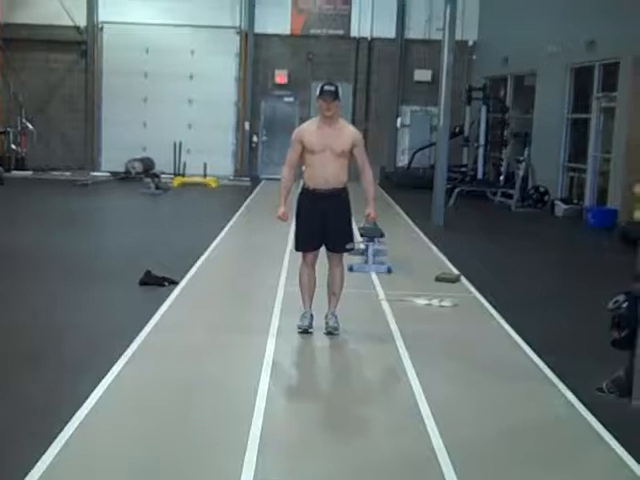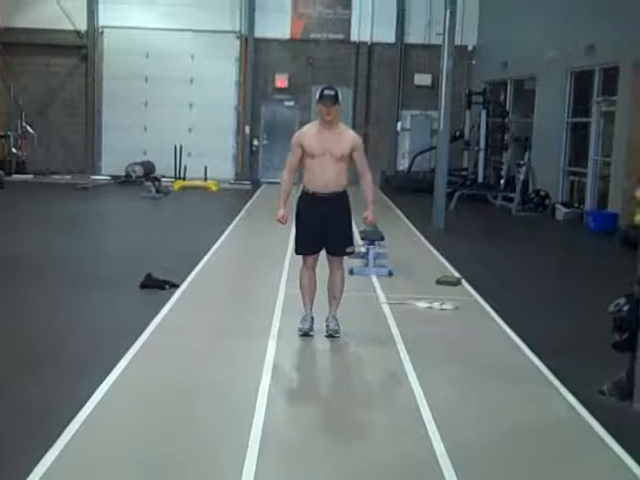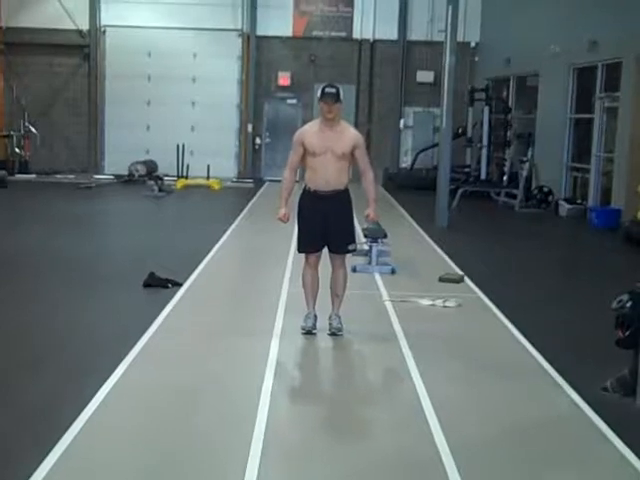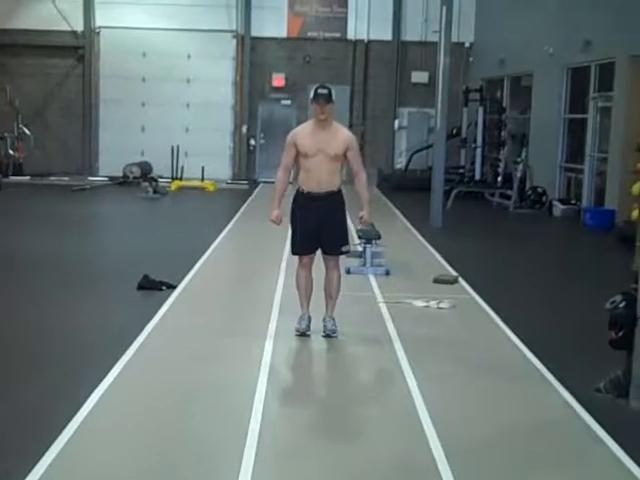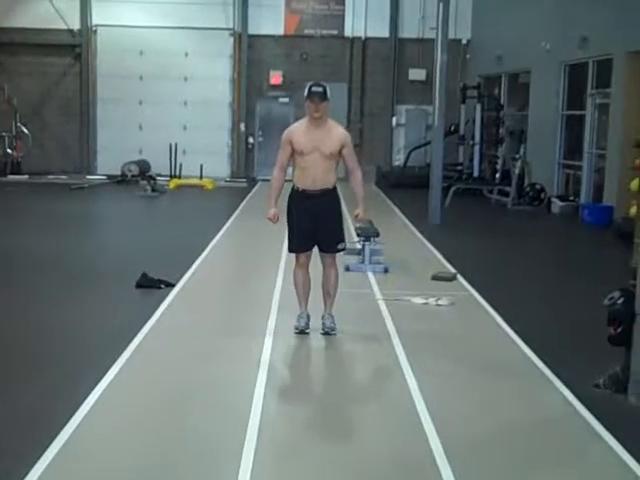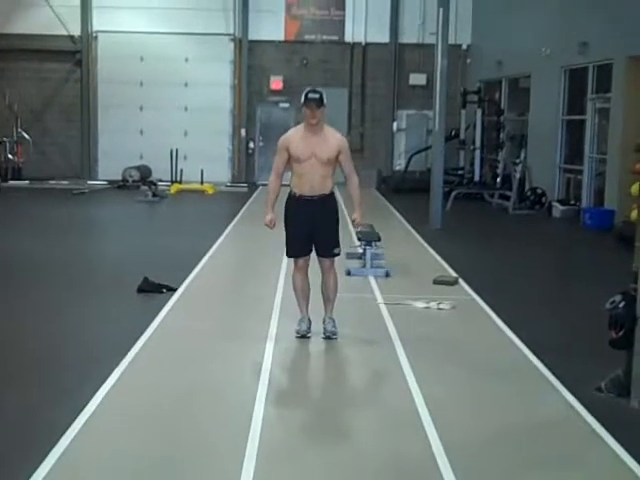
dt=0.2s
person 1, frame 1
left shoulder: (352, 134)
right shoulder: (303, 132)
left elbow: (365, 170)
right elbow: (289, 168)
left wrist: (371, 203)
right wrist: (282, 202)
left hip: (338, 199)
right hip: (310, 198)
left knee: (336, 259)
right knee: (308, 258)
left ankle: (332, 313)
right ankle: (307, 312)
person 1, frame 2
left shoulder: (352, 139)
right shoulder: (302, 135)
left elbow: (364, 174)
right elbow: (289, 171)
left wrist: (370, 207)
right wrist: (282, 205)
left hip: (338, 203)
right hip: (309, 201)
left knee: (336, 262)
right knee: (308, 261)
left ankle: (332, 316)
right ankle: (307, 314)
person 1, frame 3
left shoulder: (353, 136)
right shoulder: (304, 134)
left elbow: (366, 172)
right elbow: (291, 170)
left wrist: (371, 205)
right wrist: (283, 204)
left hip: (339, 200)
right hip: (311, 200)
left knee: (338, 260)
right knee: (311, 260)
left ankle: (335, 314)
right ankle: (310, 312)
person 1, frame 4
left shoulder: (346, 137)
right shoulder: (297, 135)
left elbow: (359, 173)
right elbow: (284, 171)
left wrist: (365, 206)
right wrist: (276, 206)
left hip: (332, 202)
right hip: (304, 201)
left knee: (332, 262)
right knee: (304, 262)
left ankle: (329, 316)
right ankle: (305, 314)
person 1, frame 5
left shoulder: (341, 135)
right shoulder: (291, 133)
left elbow: (354, 171)
right elbow: (280, 169)
left wrist: (360, 204)
right wrist: (273, 204)
left hip: (328, 199)
right hip: (300, 199)
left knee: (329, 260)
right knee: (301, 260)
left ankle: (328, 313)
right ankle: (303, 312)
person 1, frame 6
left shoulder: (338, 141)
right shoulder: (288, 139)
left elbow: (351, 176)
right elbow: (276, 175)
left wrist: (357, 209)
right wrist: (270, 210)
left hip: (325, 205)
right hip: (297, 205)
left knee: (327, 265)
right knee: (300, 264)
left ankle: (329, 317)
right ankle: (304, 317)
